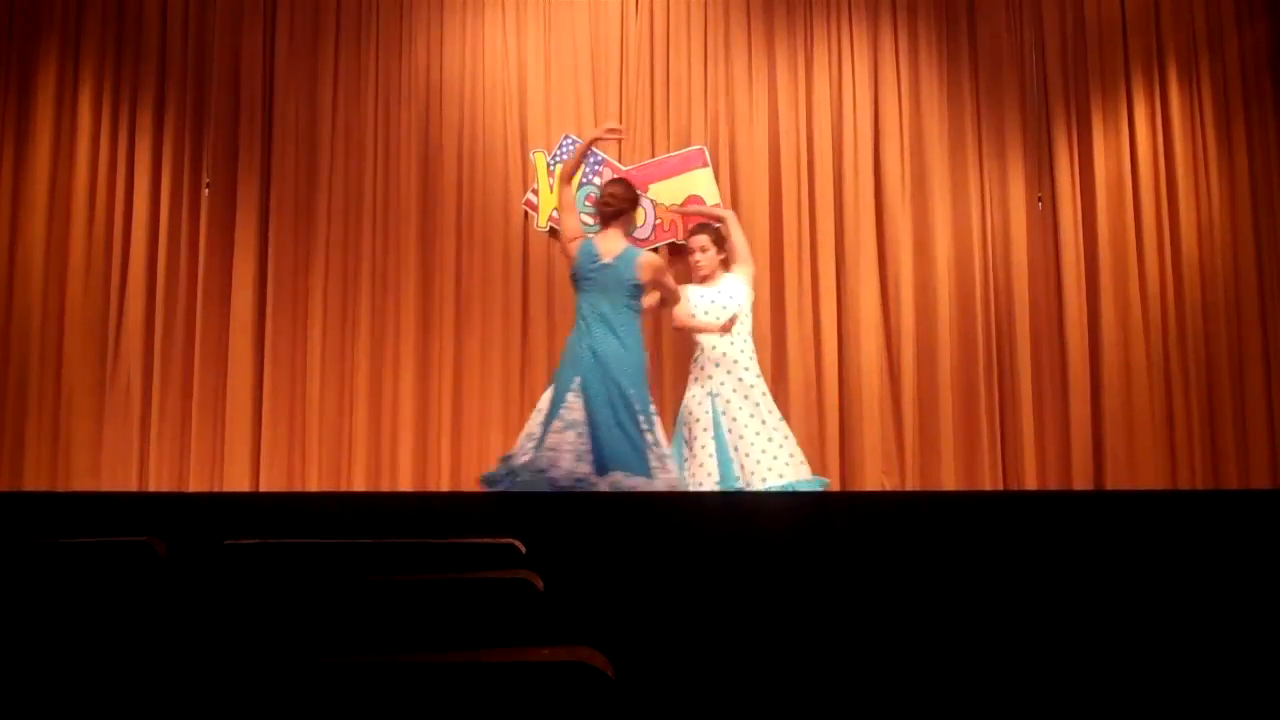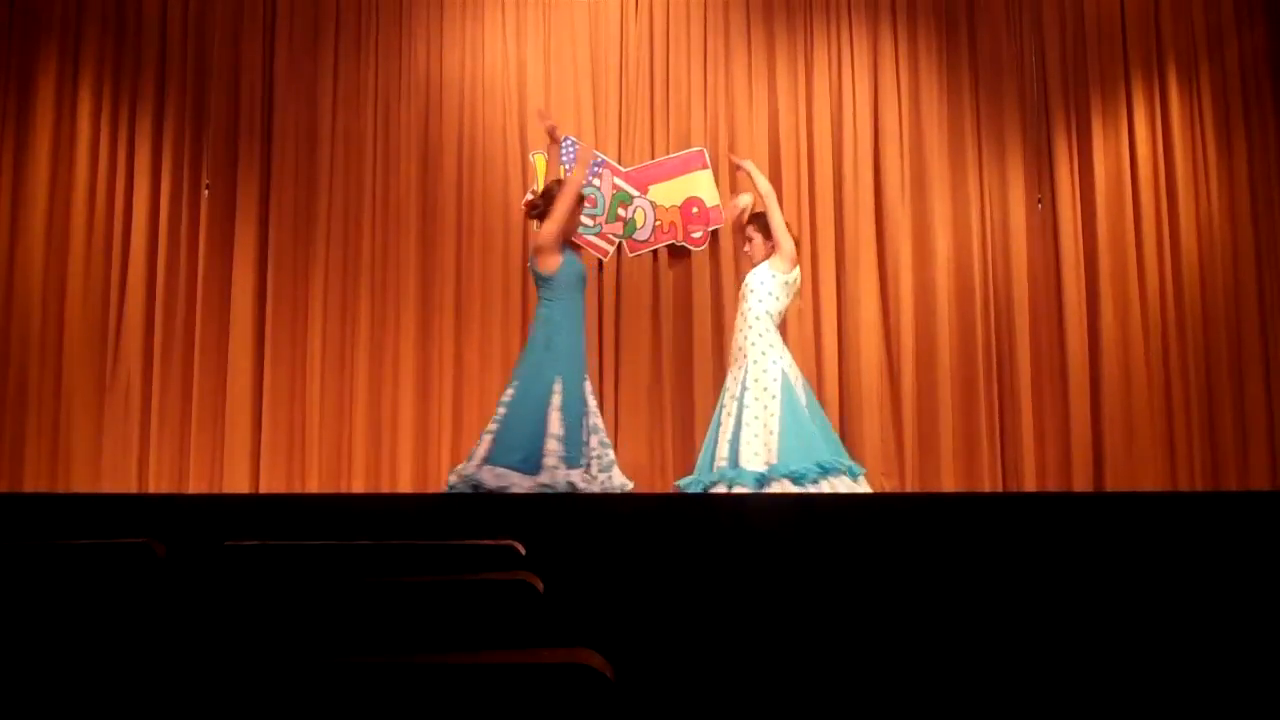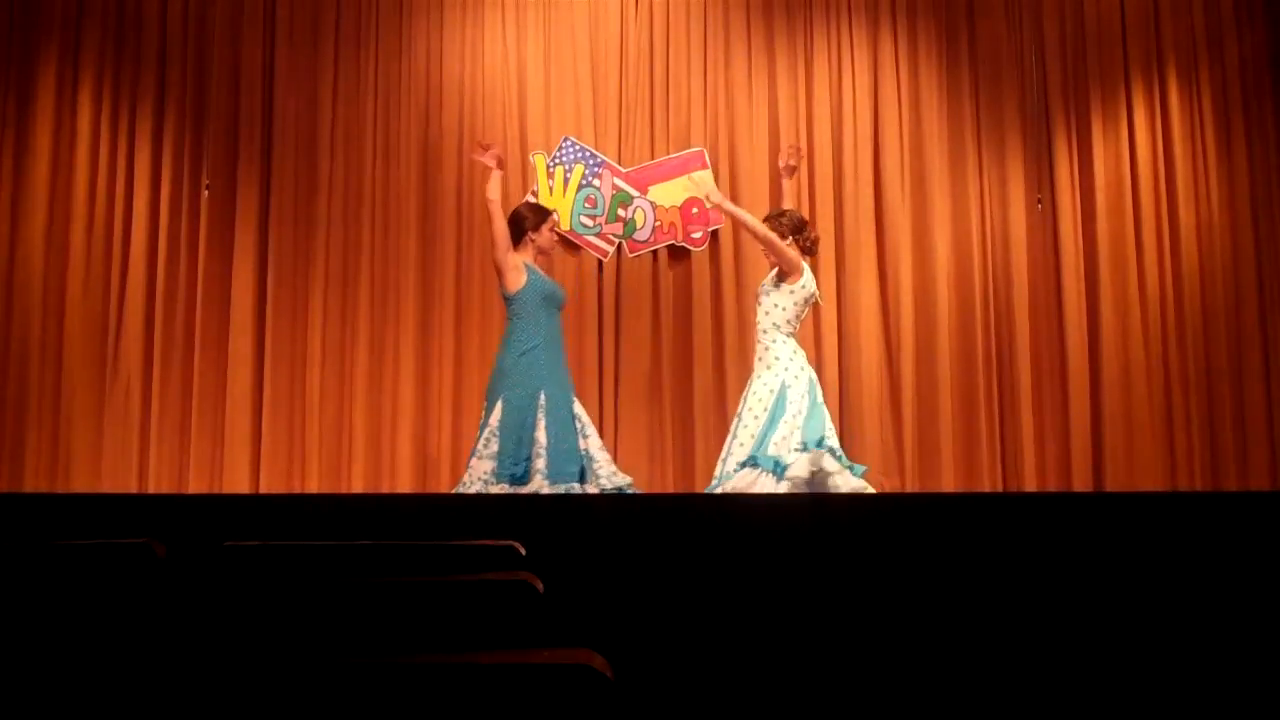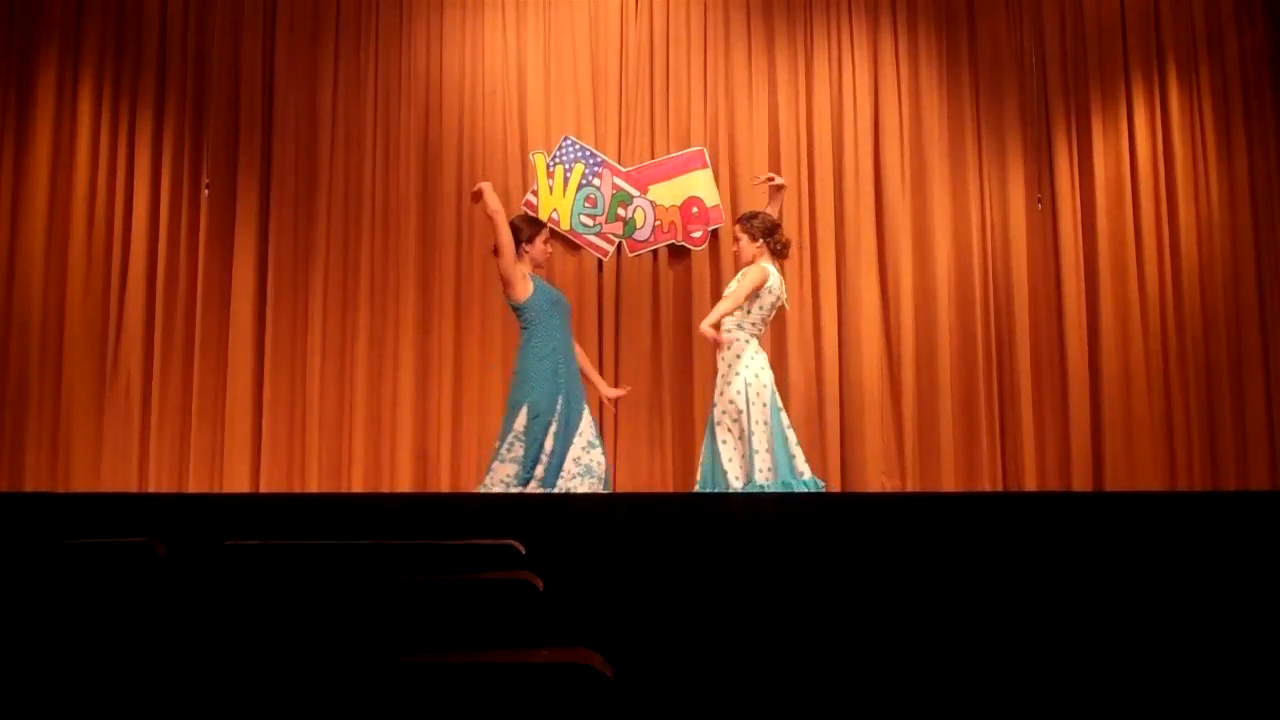
dt=0.5s
person 1, frame 1
left shoulder: (578, 247)
right shoulder: (648, 262)
left elbow: (565, 185)
right elbow: (674, 297)
left wrist: (587, 143)
left hip: (584, 359)
right hip: (625, 365)
left knee: (565, 453)
right knee: (628, 446)
person 1, frame 2
left shoulder: (551, 247)
right shoulder: (546, 246)
left elbow: (561, 194)
right elbow: (571, 188)
left wrist: (553, 143)
right wrist: (583, 158)
left hip: (563, 358)
right hip: (552, 358)
left knee: (569, 440)
right knee: (541, 435)
person 1, frame 3
left shoulder: (536, 275)
right shoulder: (510, 266)
right elbow: (493, 202)
right wrist: (496, 170)
left hip: (548, 381)
right hip: (520, 379)
left knee: (552, 462)
right knee: (517, 460)
person 1, frame 4
left shoulder: (542, 289)
right shoulder: (516, 278)
left elbow: (566, 341)
right elbow: (496, 215)
left wrist: (601, 385)
right wrist: (487, 191)
left hip: (564, 390)
right hip: (537, 386)
left knee: (578, 470)
right knee: (528, 467)
person 2, frame 1
left shoulder: (740, 278)
right shoulder: (686, 293)
left elbow: (729, 216)
right elbow: (677, 319)
left wrist: (699, 213)
right wrist: (714, 326)
left hip: (747, 383)
right hip: (705, 387)
left knee: (766, 461)
right knee: (711, 470)
person 2, frame 2
left shoulder: (786, 260)
right shoulder: (765, 271)
left elbow: (771, 198)
right elbow: (744, 225)
left wrist: (749, 168)
right wrist: (742, 206)
left hip: (767, 363)
right hip: (748, 367)
left knee: (768, 446)
right knee: (747, 448)
person 2, frame 3
left shoulder: (794, 268)
right shoulder: (791, 272)
left elbow: (765, 231)
right elbow: (785, 222)
left wrist: (722, 202)
right wrist: (786, 177)
left hip: (782, 372)
right hip: (775, 371)
left knee: (759, 454)
person 2, frame 4
left shoulder: (759, 271)
right shoulder: (767, 271)
left elbow: (737, 296)
right elbow: (765, 225)
left wrist: (710, 320)
right wrist: (777, 193)
left hip: (743, 371)
right hip: (744, 368)
left knee: (753, 460)
right knee: (745, 460)
